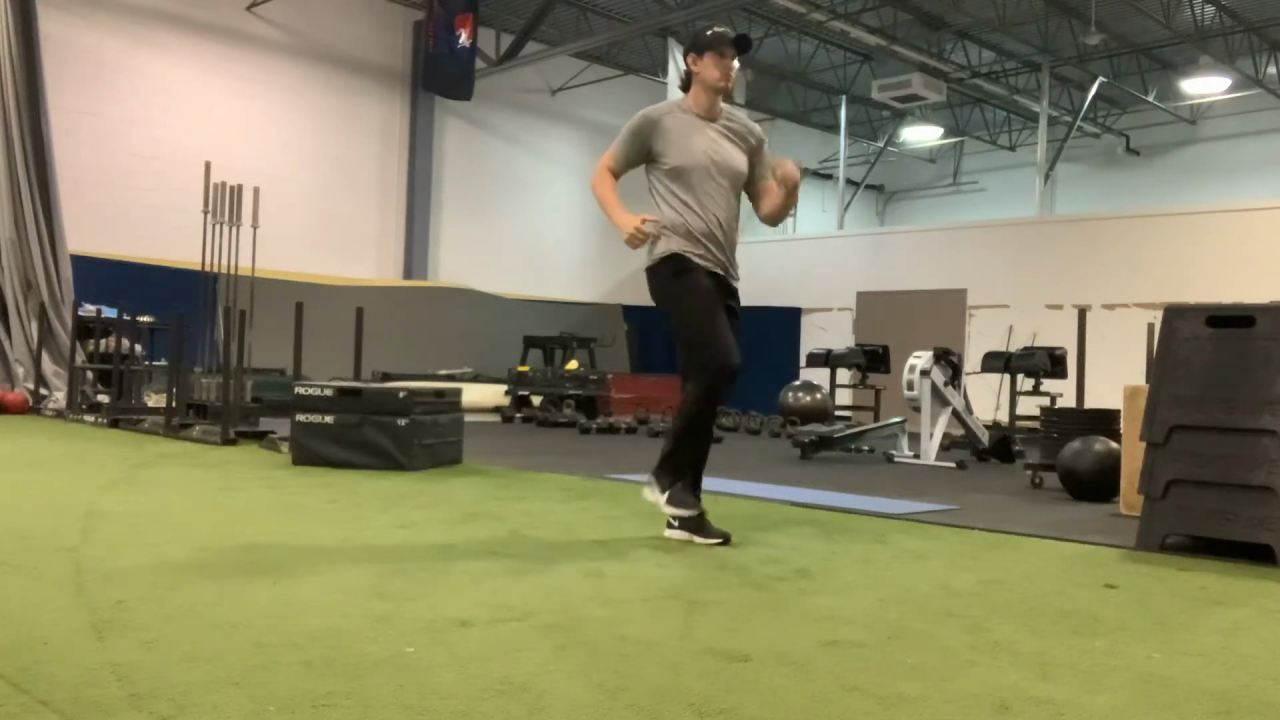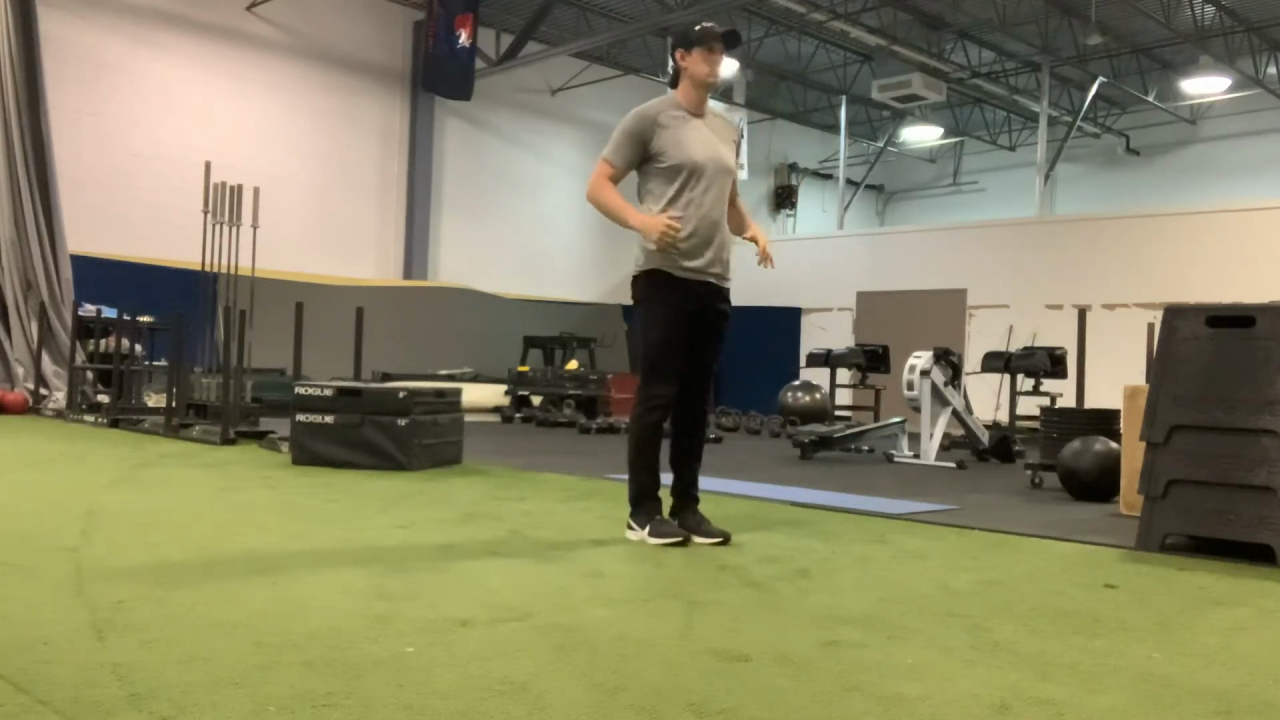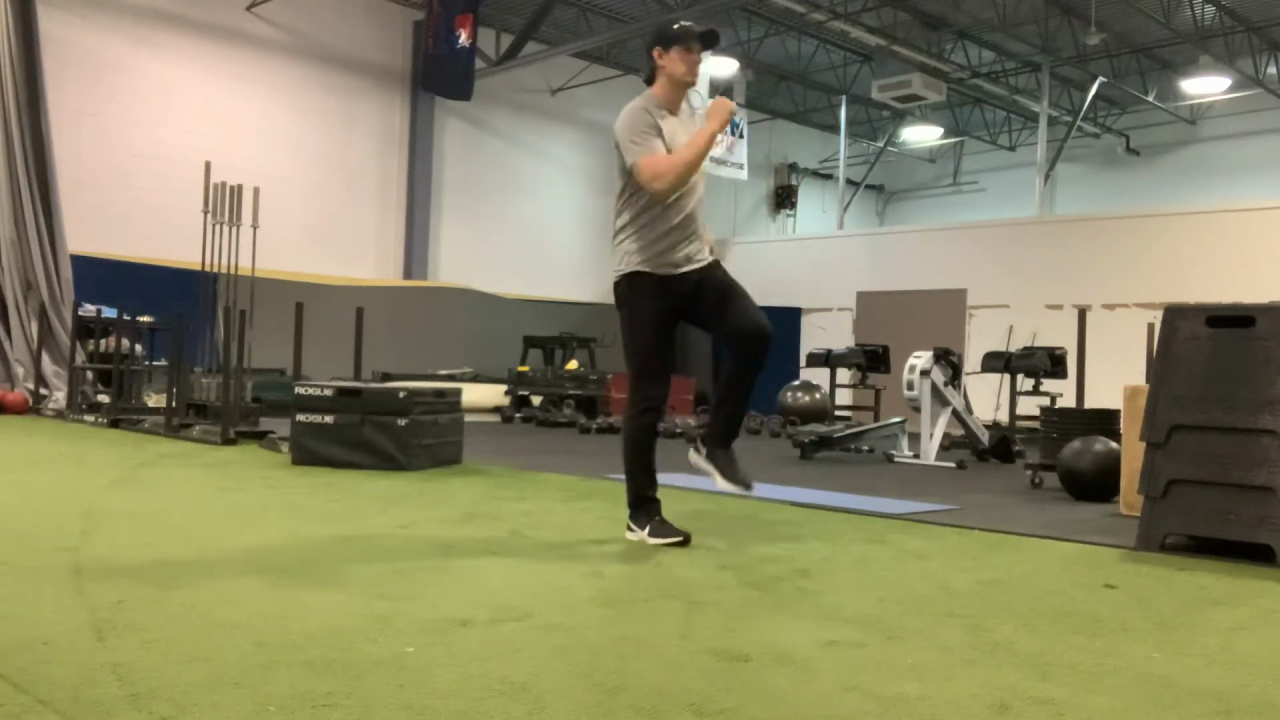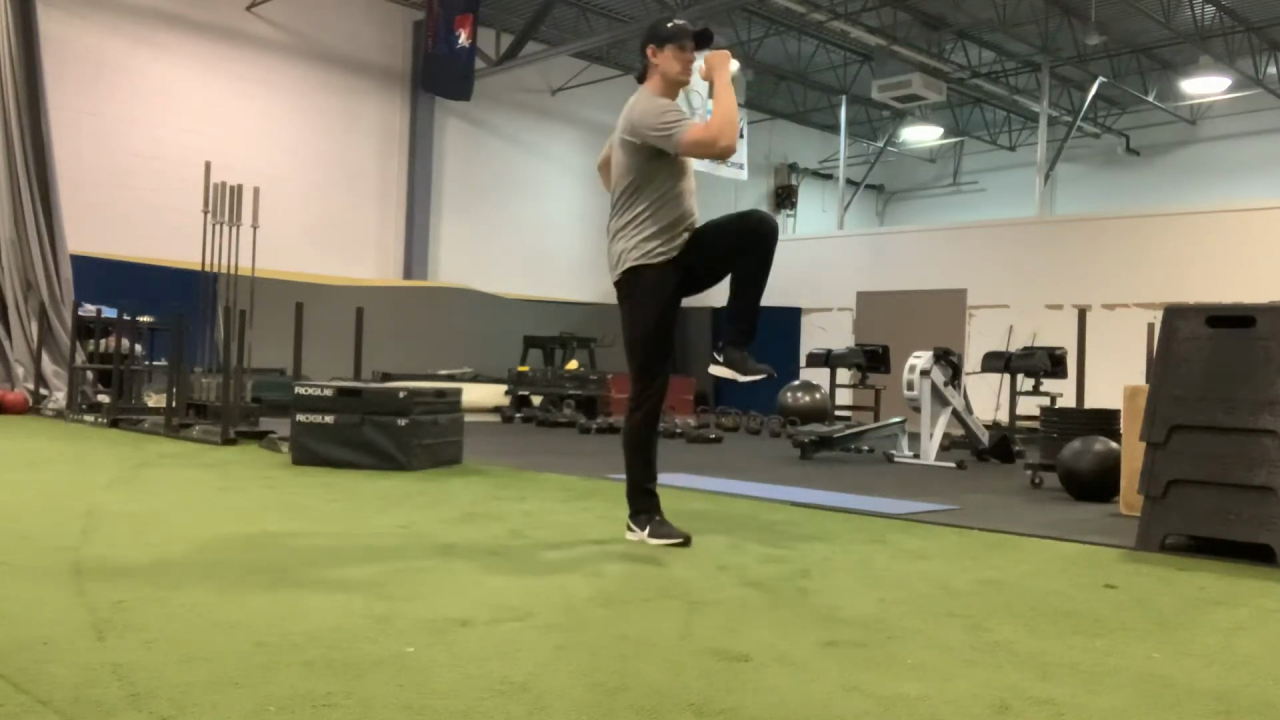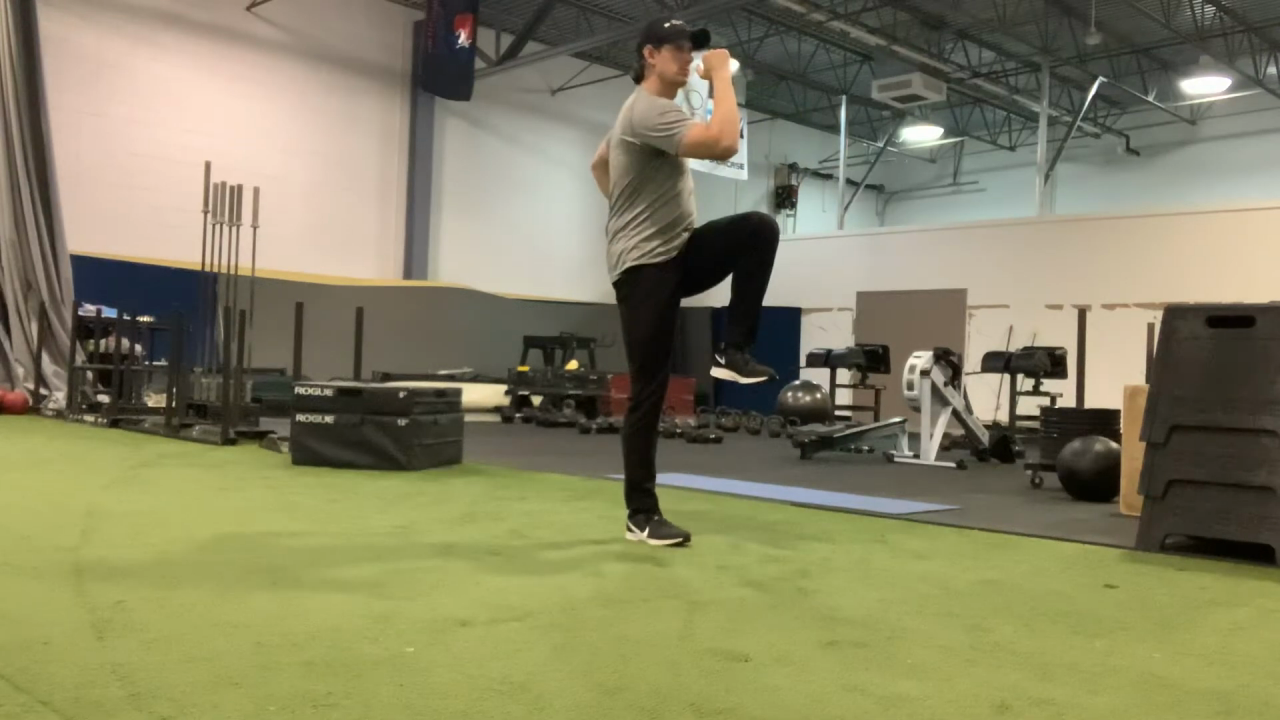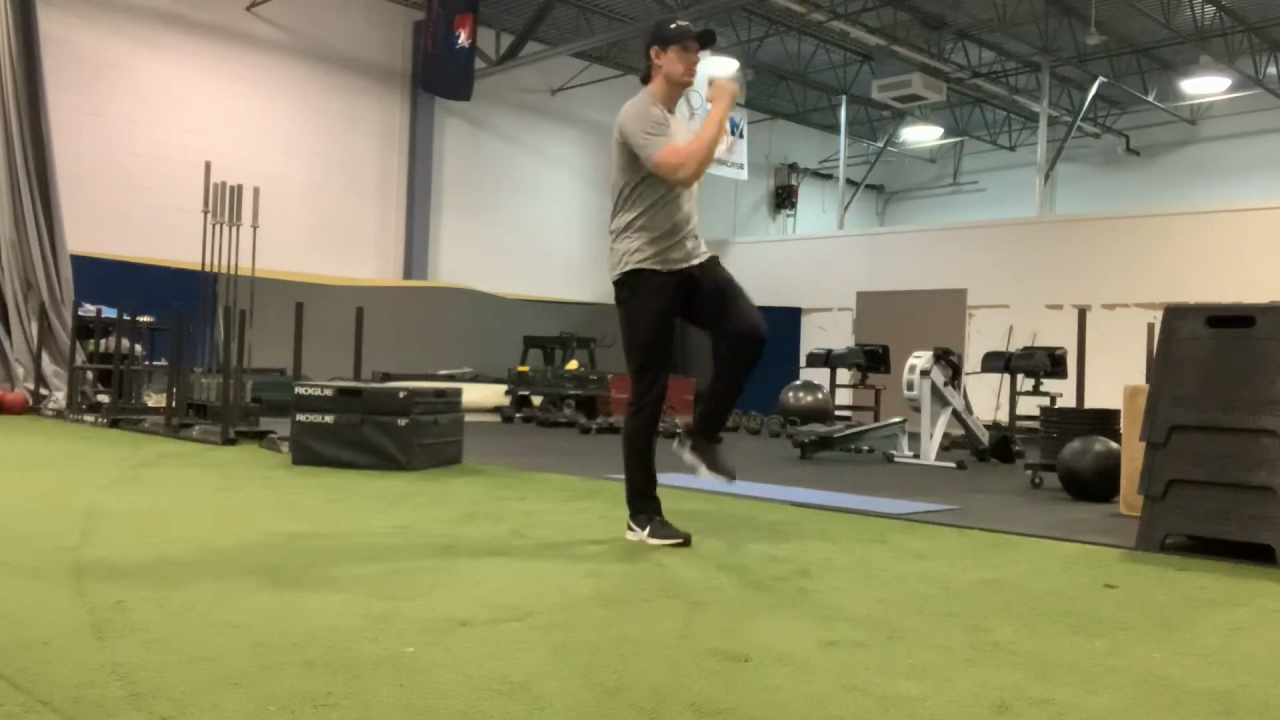
dt=0.4s
person 1, frame 1
left shoulder: (747, 133)
right shoulder: (657, 121)
left elbow: (766, 209)
right elbow: (602, 173)
left wrist: (786, 189)
right wrist: (622, 218)
left hip: (721, 275)
right hip: (676, 266)
left knee: (710, 393)
right knee: (720, 365)
left ankle: (688, 507)
right ankle: (666, 476)
person 1, frame 2
left shoulder: (727, 130)
right shoulder: (649, 119)
right elbow: (598, 187)
left wrist: (751, 227)
right wrist: (643, 221)
left hip: (713, 282)
right hip: (664, 278)
left knee: (696, 399)
right knee: (658, 395)
left ankle: (685, 506)
right ankle: (643, 512)
person 1, frame 3
left shoulder: (686, 121)
right shoulder: (638, 117)
right elbow: (660, 182)
left wrist: (701, 233)
right wrist: (710, 126)
left hip: (695, 266)
right hip: (646, 274)
left knee: (755, 333)
right knee: (649, 395)
left ankle: (715, 444)
right ankle: (642, 514)
person 1, frame 4
left shoulder: (657, 109)
right shoulder: (649, 110)
left elbow: (604, 163)
right elbow: (722, 144)
right wrist: (722, 78)
left hip: (682, 251)
right hip: (645, 264)
left knee: (758, 227)
right knee: (649, 391)
left ankle: (733, 350)
right ankle: (642, 514)
person 1, frame 5
left shoulder: (651, 109)
right shoulder: (648, 110)
left elbow: (599, 163)
right elbow: (724, 143)
right wrist: (721, 76)
left hip: (680, 251)
right hip: (644, 264)
left knee: (759, 229)
right knee: (648, 392)
left ankle: (734, 352)
right ankle: (641, 514)
person 1, frame 6
left shoulder: (673, 116)
right shoulder: (640, 112)
right elbow: (681, 170)
right wrist: (718, 112)
left hip: (691, 261)
right hip: (645, 270)
left knee: (750, 333)
right knee: (648, 394)
left ankle: (702, 438)
right ankle: (643, 515)
